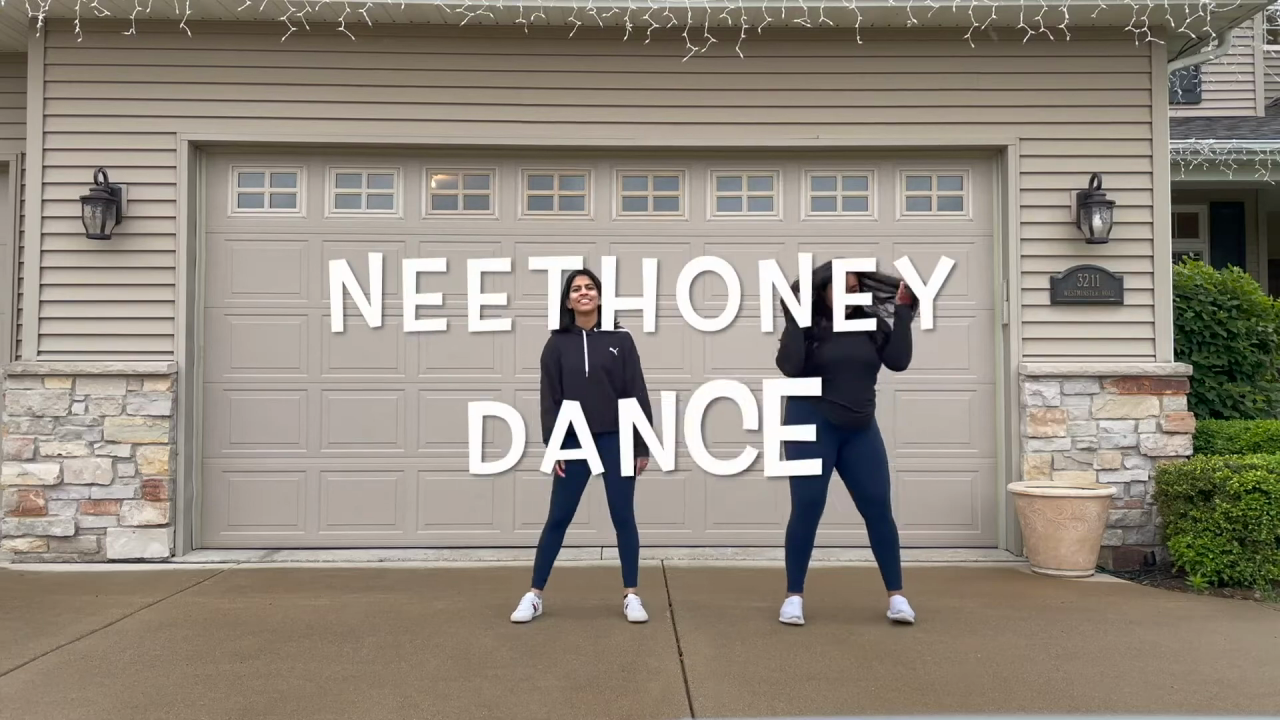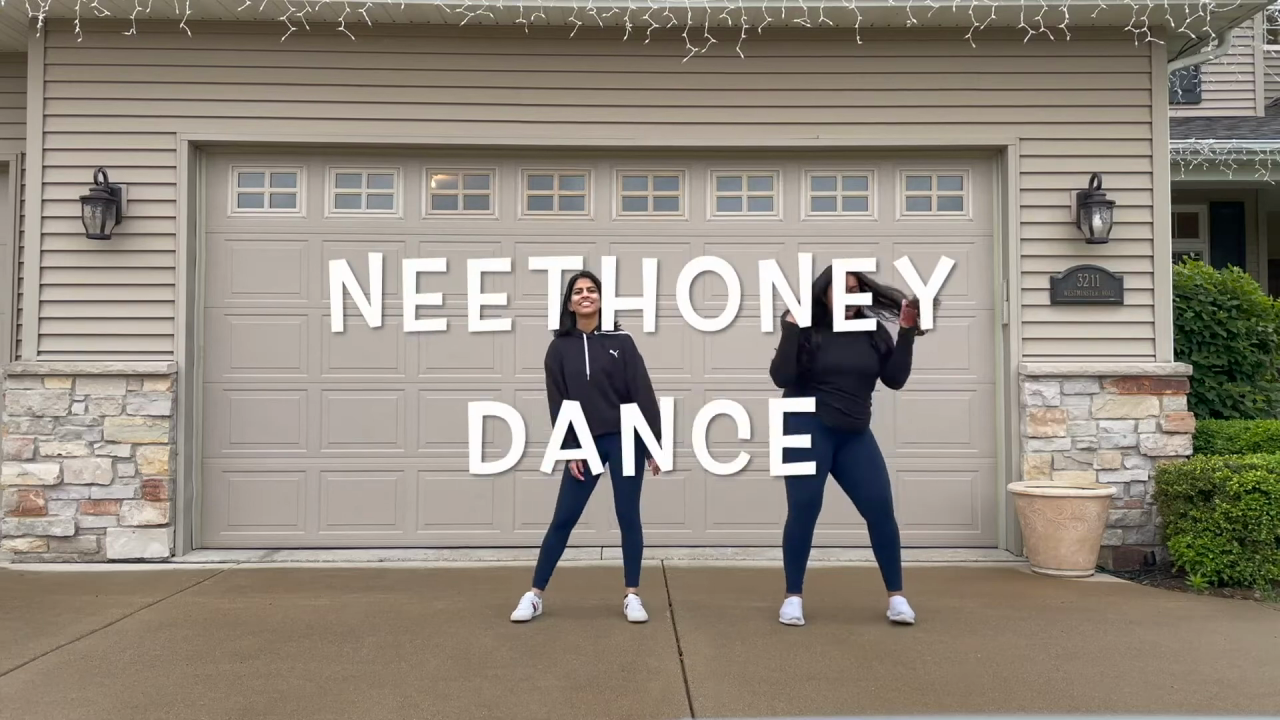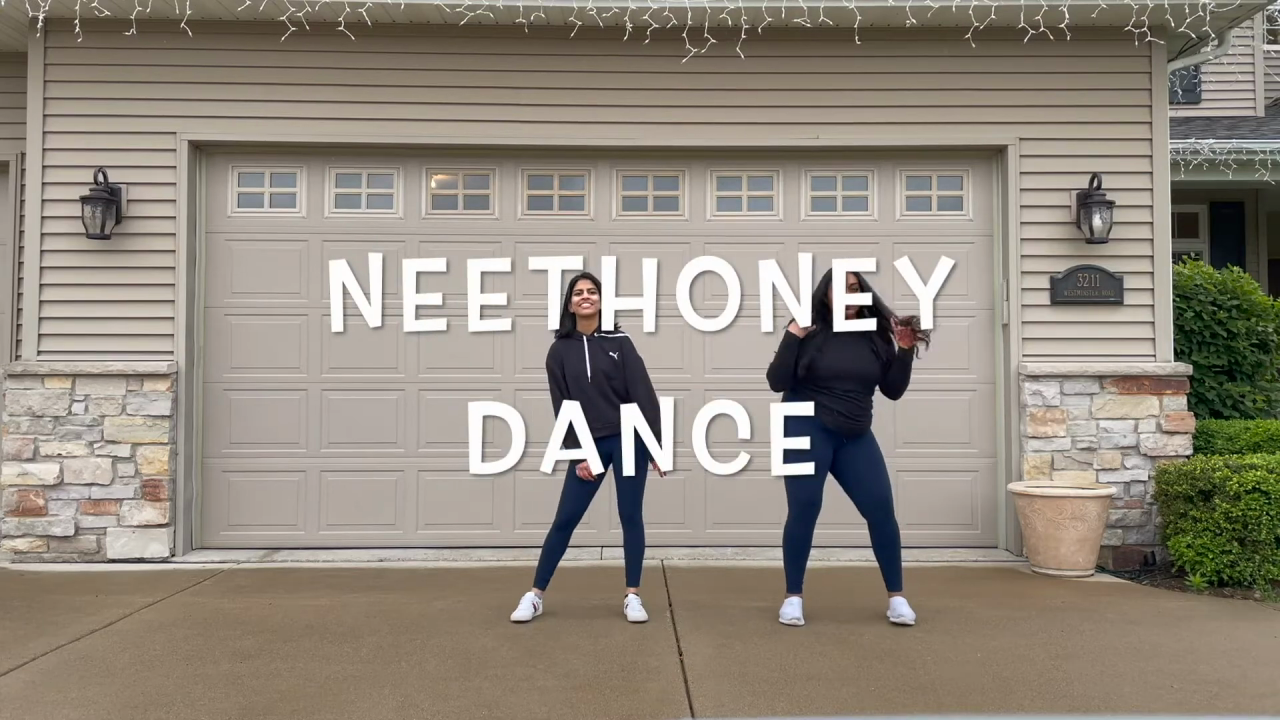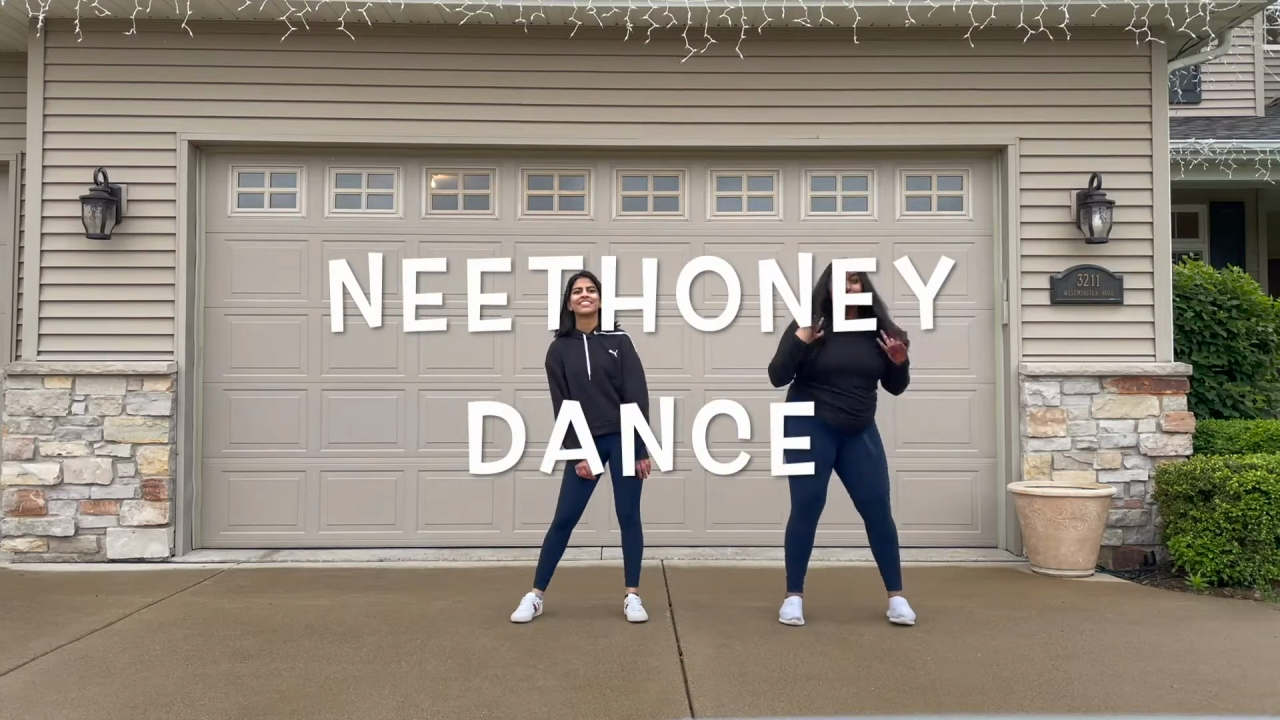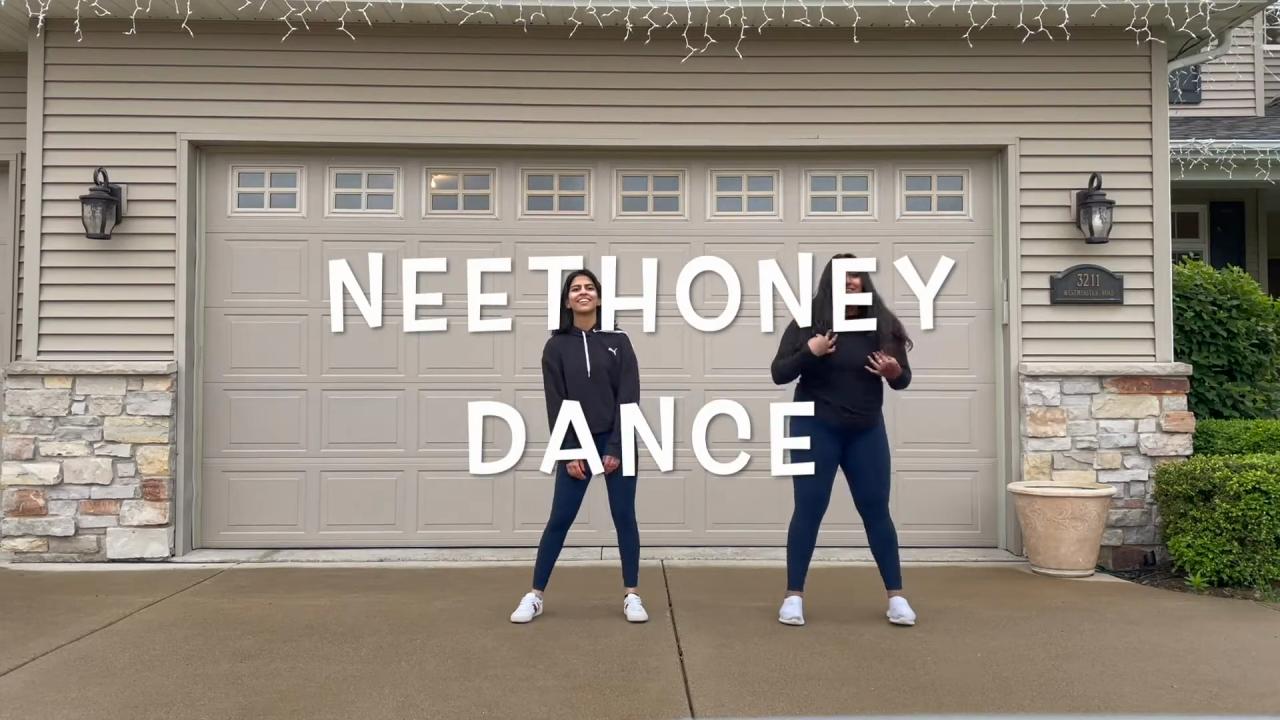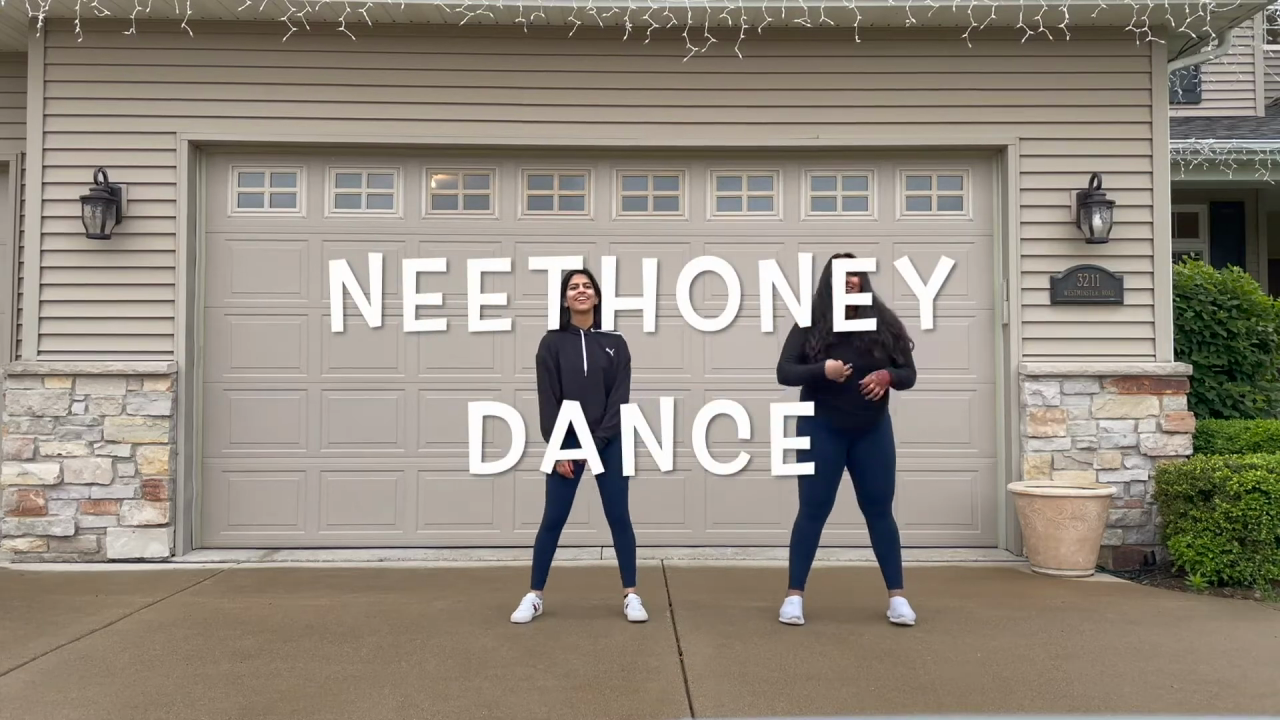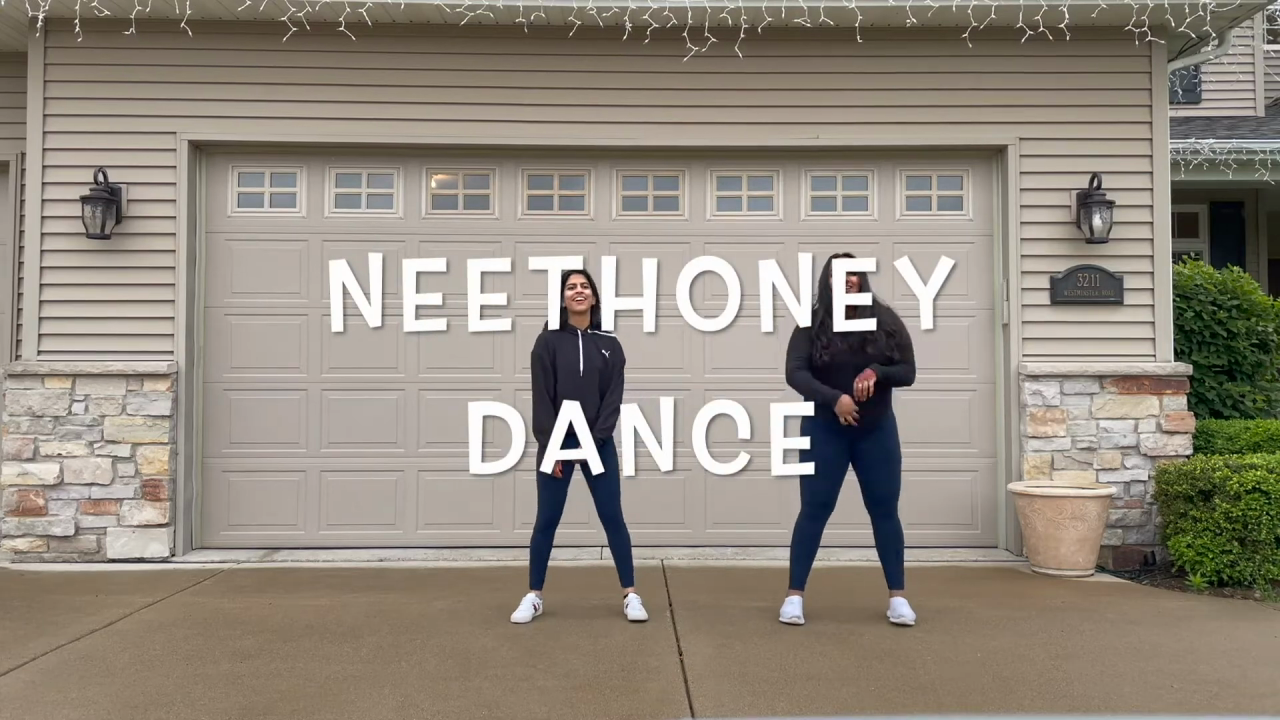
dt=0.1s
person 1, frame 1
left shoulder: (872, 324)
right shoulder: (807, 326)
left elbow: (898, 362)
right elbow: (791, 368)
left wrist: (902, 311)
right wrist: (793, 318)
left hip: (860, 430)
right hip: (812, 427)
left knee: (878, 508)
right knee: (807, 509)
left ankle: (896, 595)
right ankle: (794, 596)
person 1, frame 2
left shoulder: (873, 332)
right shoulder: (807, 331)
left elbow: (895, 379)
right elbow: (782, 379)
left wrist: (907, 332)
right wrist: (790, 329)
left hip: (855, 434)
right hip: (807, 428)
left knee: (880, 509)
right knee: (804, 510)
left ankle: (896, 596)
right ankle: (793, 596)
person 1, frame 3
left shoulder: (876, 335)
right shoulder: (809, 332)
left elbow: (893, 391)
right elbow: (778, 383)
left wrist: (905, 353)
right wrist: (791, 339)
left hip: (856, 436)
right hip: (807, 429)
left knee: (881, 510)
right knee: (804, 511)
left ankle: (896, 597)
right ankle: (793, 597)
person 1, frame 4
left shoulder: (877, 331)
right shoulder: (809, 327)
left elbow: (895, 387)
right elbow: (777, 377)
left wrist: (900, 361)
right wrist: (798, 342)
left hip: (860, 432)
right hip: (810, 428)
left knee: (878, 509)
right knee: (806, 510)
left ankle: (896, 596)
right ankle: (793, 596)
person 1, frame 5
left shoulder: (882, 323)
right shoulder: (809, 322)
left elbow: (905, 378)
right elbow: (779, 373)
left wrist: (895, 371)
right wrist: (809, 352)
left hip: (866, 430)
right hip: (817, 427)
left knee: (876, 510)
right knee: (809, 509)
left ankle: (896, 597)
right ankle: (793, 596)
person 1, frame 6
left shoulder: (883, 323)
right shoulder: (811, 324)
left elbow: (908, 376)
right elbow: (784, 373)
left wrist: (889, 375)
right wrist: (821, 369)
left hip: (872, 430)
right hip: (822, 428)
left knee: (879, 510)
right knee: (814, 510)
left ankle: (896, 597)
right ankle: (794, 595)
person 1, frame 7
left shoulder: (884, 320)
right shoulder: (811, 325)
left elbow: (907, 372)
right elbow: (795, 375)
left wrist: (875, 373)
right wrist: (834, 399)
left hip: (876, 428)
right hip: (825, 430)
left knee: (884, 509)
right knee: (815, 509)
left ankle: (897, 596)
right ankle: (794, 595)
person 2, frame 1
left shoulder: (620, 340)
right shoulder: (557, 345)
left elbow: (636, 393)
right elbow: (550, 400)
left wrist: (642, 444)
left hip: (617, 440)
right hip: (575, 442)
left knee: (623, 517)
right knee: (557, 519)
left ankle: (631, 596)
right ankle: (534, 595)
person 2, frame 2
left shoulder: (621, 342)
right shoulder: (560, 348)
left elbow: (642, 394)
right elbow: (558, 403)
left wrist: (652, 444)
right wrist: (569, 451)
left hip: (623, 440)
right hip: (583, 443)
left knee: (628, 518)
right knee: (563, 519)
left ankle: (631, 595)
right ankle: (535, 594)
person 2, frame 3
left shoulder: (620, 343)
right shoulder: (560, 350)
left elbow: (643, 396)
right elbow: (562, 405)
left wrist: (652, 448)
right wrist: (576, 454)
left hip: (626, 441)
right hip: (587, 445)
left knee: (630, 518)
right knee: (565, 520)
left ankle: (632, 596)
right ankle: (535, 595)
person 2, frame 4
left shoulder: (619, 341)
right shoulder: (559, 349)
left elbow: (637, 395)
right elbow: (562, 405)
left wrist: (643, 448)
right wrist: (576, 453)
left hip: (623, 441)
right hip: (586, 444)
left knee: (629, 518)
right knee: (564, 520)
left ankle: (631, 595)
right ankle: (535, 595)
person 2, frame 5
left shoulder: (618, 341)
right shoulder: (556, 345)
left elbow: (629, 396)
right elbow: (556, 401)
left wrist: (616, 447)
right wrist: (568, 450)
left hip: (616, 443)
right hip: (575, 445)
left knee: (624, 518)
right knee: (560, 520)
left ankle: (631, 596)
right ankle: (535, 595)
person 2, frame 6
left shoulder: (614, 342)
right shoulder: (552, 343)
left elbow: (620, 397)
right elbow: (548, 400)
left wrist: (600, 443)
right wrist: (558, 449)
left hip: (608, 443)
right hip: (567, 443)
left knee: (619, 518)
right knee: (553, 519)
left ankle: (631, 595)
right ankle: (534, 596)
person 2, frame 7
left shoulder: (609, 344)
right shoulder: (549, 341)
left elbow: (613, 399)
right elbow: (542, 397)
left wrist: (596, 440)
right wrist: (548, 447)
left hip: (598, 443)
right hip: (558, 443)
left knee: (612, 518)
right knee: (547, 520)
left ankle: (630, 595)
right ankle: (534, 597)
